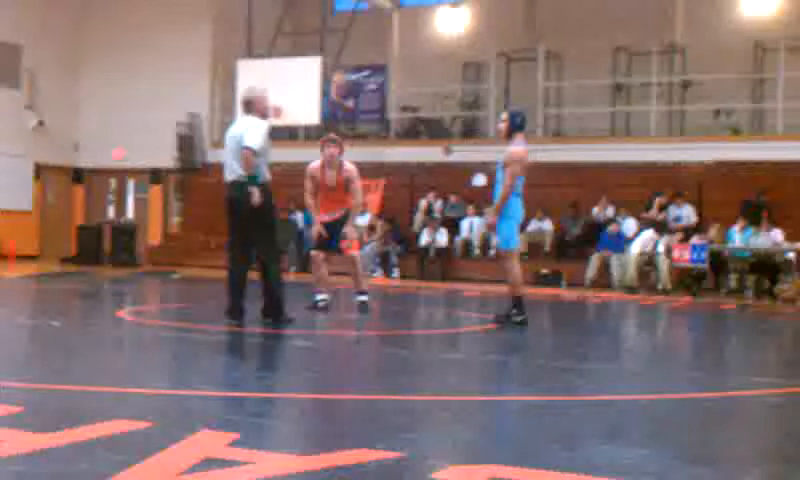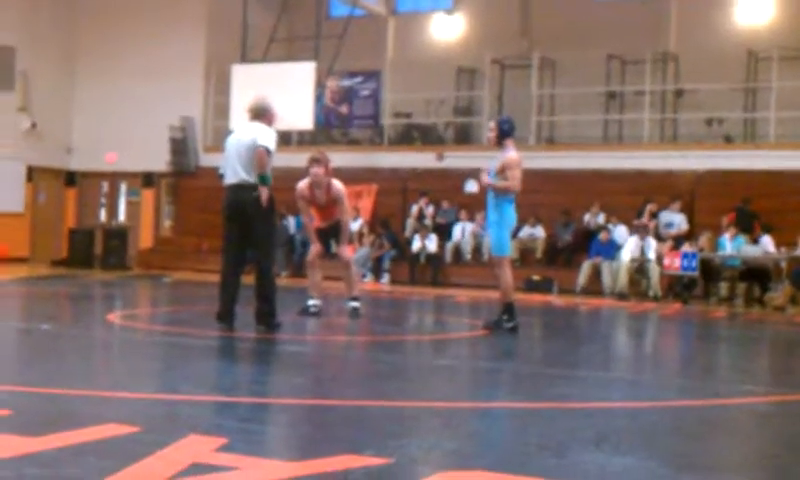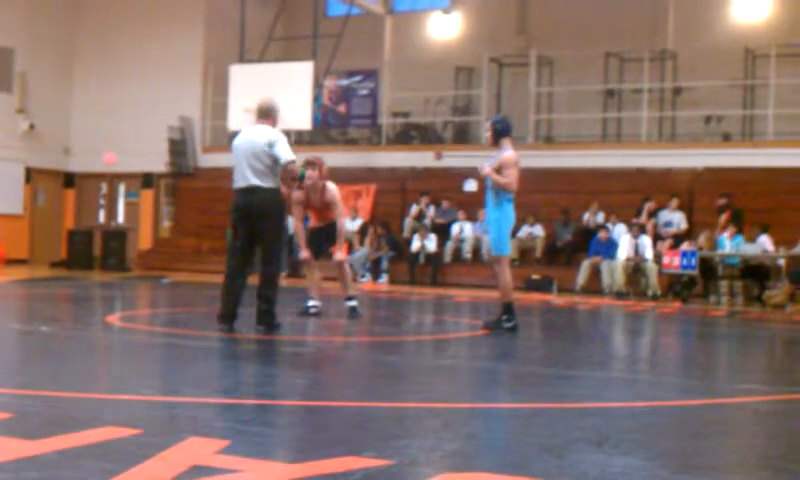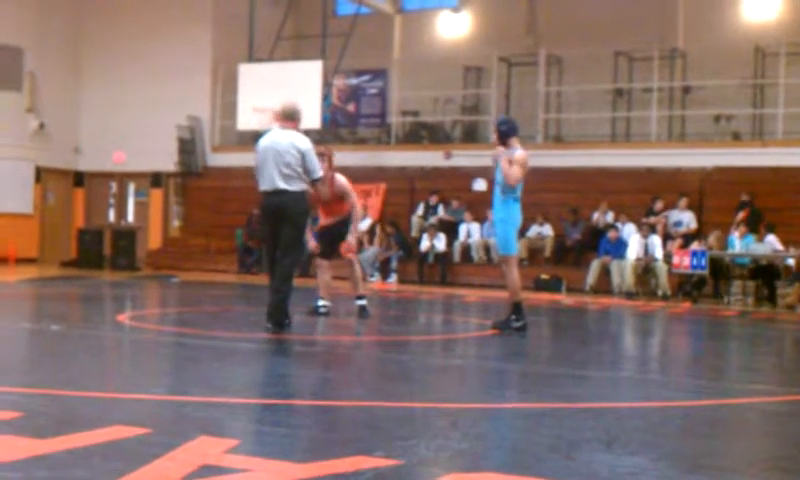
dt=1s
person 1, frame 1
left shoulder: (234, 127)
right shoulder: (258, 125)
left elbow: (230, 161)
right elbow: (248, 153)
left wrist: (240, 184)
right wrist: (254, 185)
left hip: (233, 190)
right hip: (253, 191)
left knee: (238, 254)
right knee: (267, 253)
left ankle: (235, 312)
right ankle: (273, 311)
person 1, frame 2
left shoulder: (234, 135)
right shoulder: (266, 132)
left elbow: (224, 170)
right elbow: (261, 152)
left wrist: (233, 189)
right wrist: (264, 184)
left hip: (232, 194)
right hip: (254, 195)
left knee: (232, 258)
right knee: (263, 258)
left ankle: (225, 316)
right ankle: (265, 318)
person 1, frame 3
left shoulder: (239, 137)
right shoulder: (274, 135)
right elbow: (289, 166)
left hip: (242, 197)
right hip: (268, 198)
left knee: (237, 258)
right knee: (270, 260)
left ankle: (226, 317)
right ankle: (265, 318)
person 1, frame 4
left shoulder: (263, 141)
right shoulder: (301, 141)
left elbow: (258, 174)
right elbow: (315, 178)
left hip: (269, 200)
right hip: (294, 200)
left knee: (274, 257)
right knee: (288, 258)
left ankle: (279, 313)
right ankle: (276, 315)
person 2, frame 1
left shoulder: (516, 150)
right shoulder: (514, 149)
left elbow: (509, 186)
left wrist: (494, 212)
right wrist: (494, 210)
left hip: (507, 209)
right hip: (507, 209)
left knee: (510, 258)
right knee: (508, 258)
left ankle: (519, 310)
right ankle: (515, 308)
person 2, frame 2
left shoulder: (511, 156)
right shoulder: (504, 156)
left elbow: (515, 186)
left wrist: (490, 183)
right wrist: (489, 181)
left hip: (501, 214)
right hip: (495, 214)
left knee: (502, 264)
right knee: (499, 265)
left ankle: (509, 317)
right ankle: (506, 315)
person 2, frame 3
left shoulder: (508, 155)
right shoulder: (502, 155)
left elbow: (511, 185)
left wrist: (490, 174)
right wrist: (490, 174)
left hip: (501, 213)
right hip: (496, 213)
left knee: (501, 263)
right knee: (498, 264)
left ankle: (509, 316)
right ankle: (506, 314)
person 2, frame 4
left shoulder: (518, 155)
right shoulder: (509, 154)
left elbow: (512, 181)
left wrist: (501, 159)
right wrist: (500, 160)
left hip: (508, 213)
right hip: (502, 213)
left knee: (509, 263)
right knee: (507, 263)
left ankle: (518, 316)
right ankle: (515, 314)
person 3, frame 1
left shoulder: (349, 169)
right shoulder: (313, 169)
left elbow: (358, 198)
right elbow: (309, 196)
left wrist: (350, 224)
right wrist: (316, 222)
left hip: (344, 216)
right hip: (323, 218)
left knee: (353, 255)
right knee: (316, 256)
left ankle: (362, 296)
right ankle: (322, 296)
person 3, frame 2
left shoulder: (337, 188)
right shoulder: (302, 188)
left elbow: (345, 217)
right elbow: (306, 217)
left wrist: (343, 244)
right wrist: (314, 242)
left hip: (338, 223)
right hip: (320, 224)
left knee: (346, 259)
right knee: (311, 259)
left ankle: (354, 302)
right ankle: (314, 302)
person 3, frame 3
left shoulder: (331, 190)
right shoulder: (298, 193)
left elbow: (340, 220)
right elbow: (298, 222)
left wrist: (340, 249)
right wrist: (303, 249)
left hip: (334, 224)
right hip: (316, 225)
left knee: (340, 260)
right knee: (309, 260)
left ankle: (351, 302)
right ankle: (314, 303)
person 3, frame 4
left shoulder: (340, 181)
left elbow: (356, 206)
left wrist: (353, 234)
right wrist: (310, 238)
left hip: (344, 222)
right hip: (325, 224)
left knee: (351, 257)
right knee: (321, 262)
left ankle: (361, 302)
right ankle: (323, 303)
